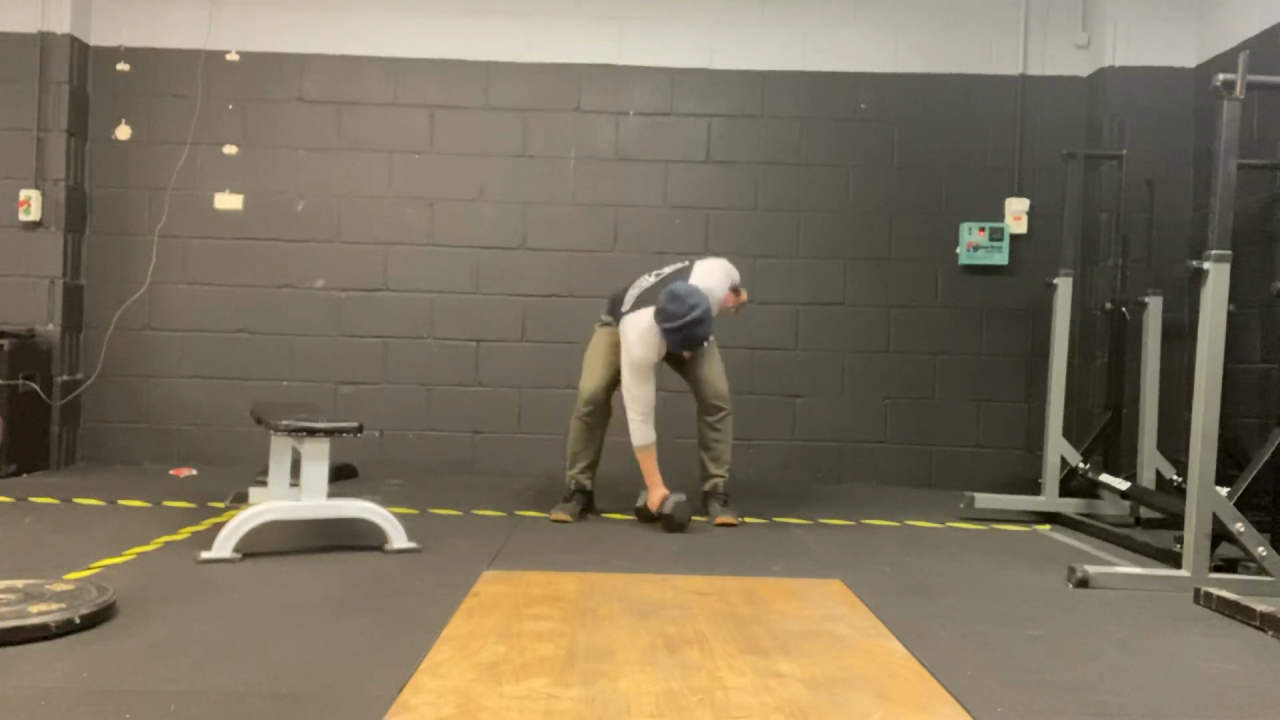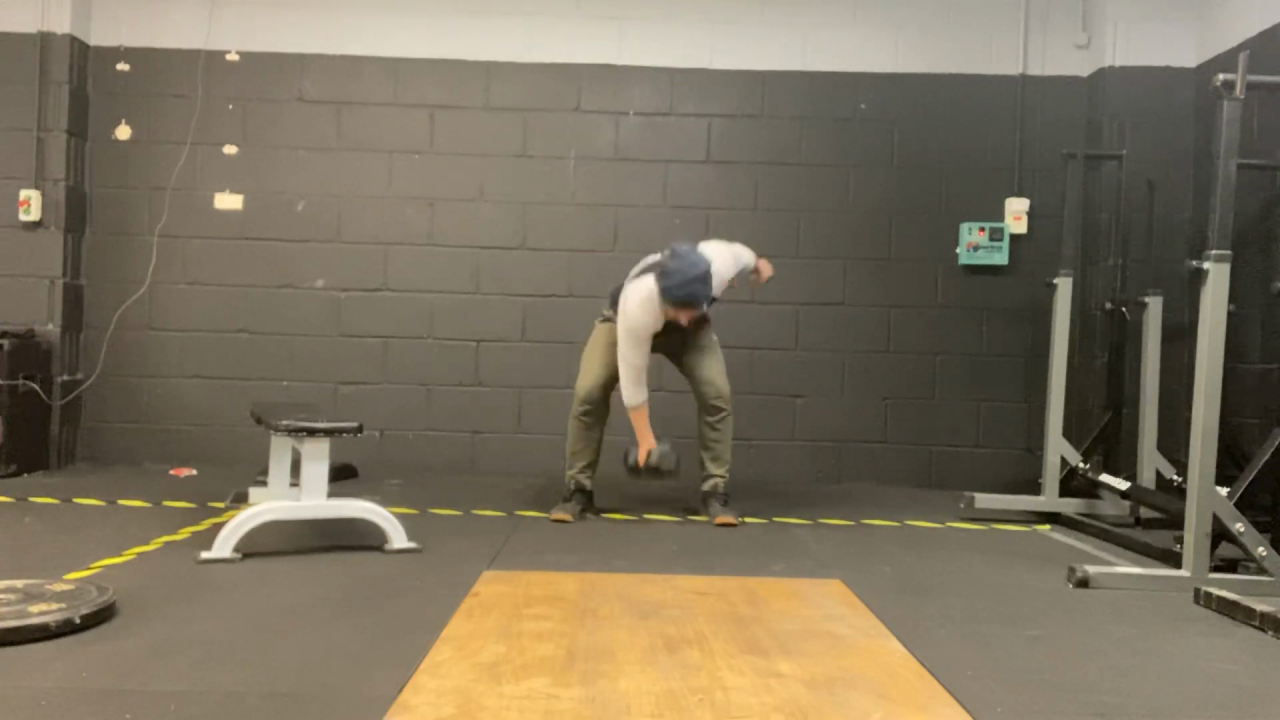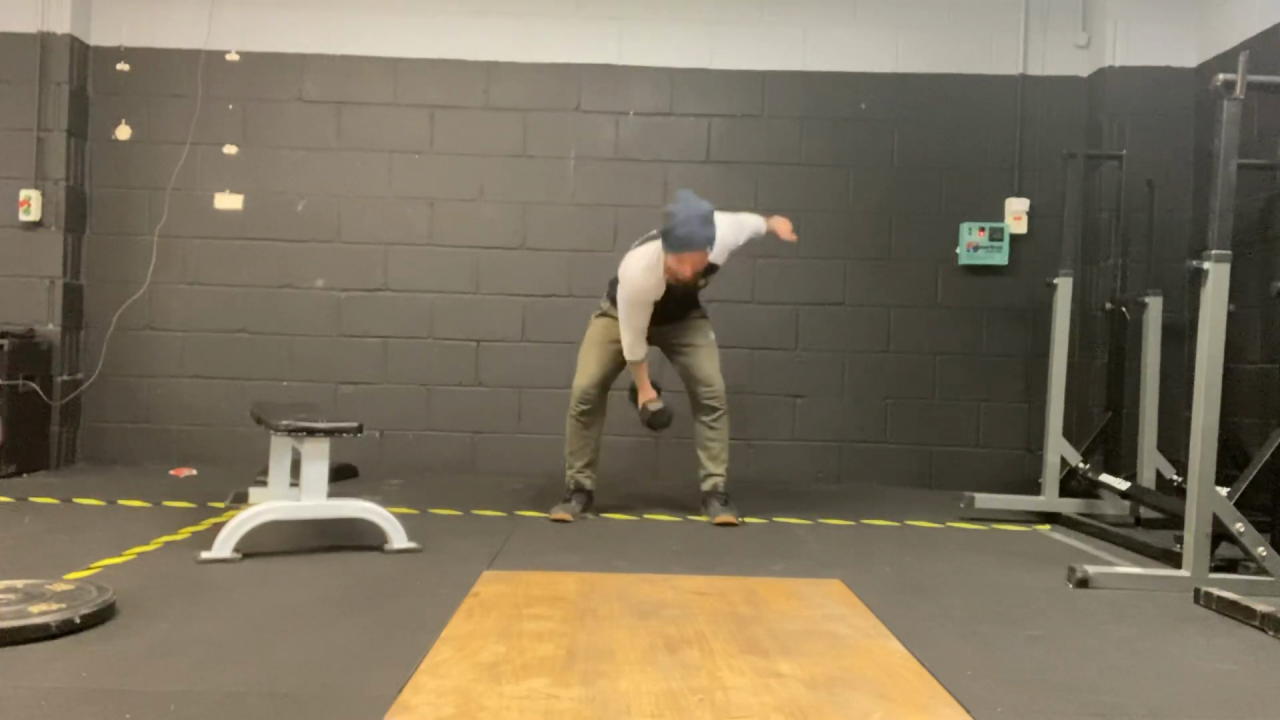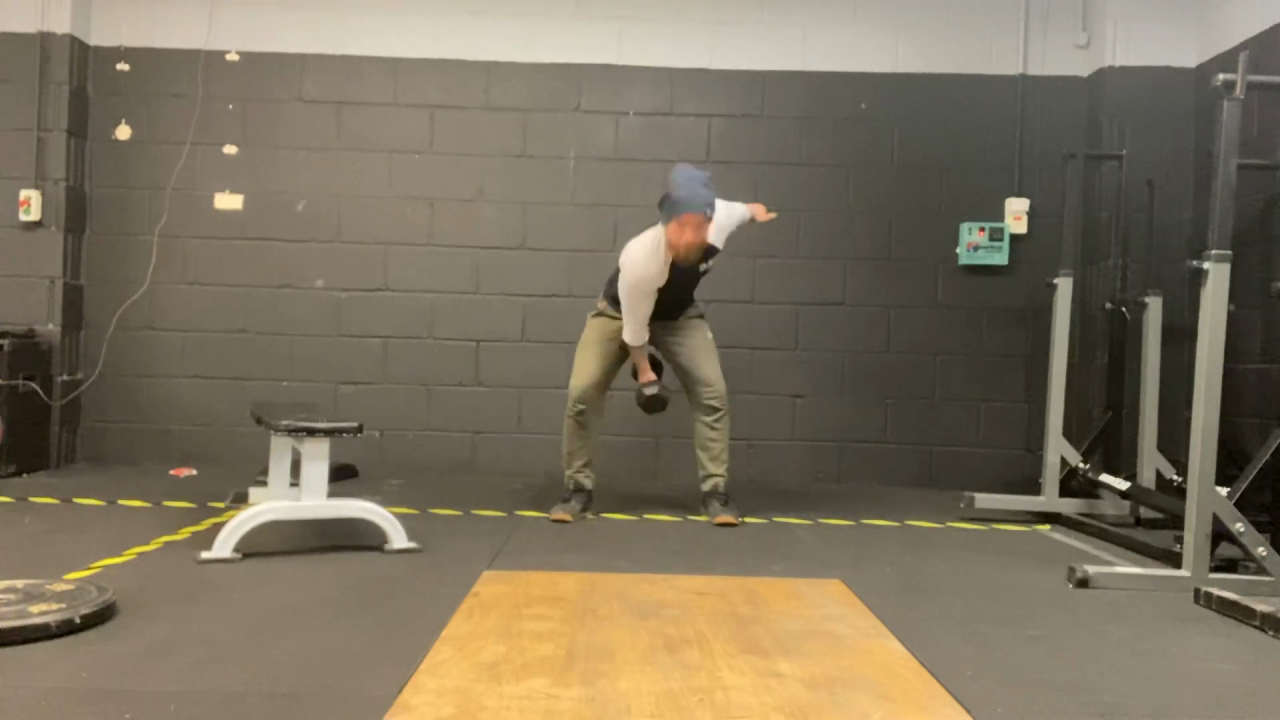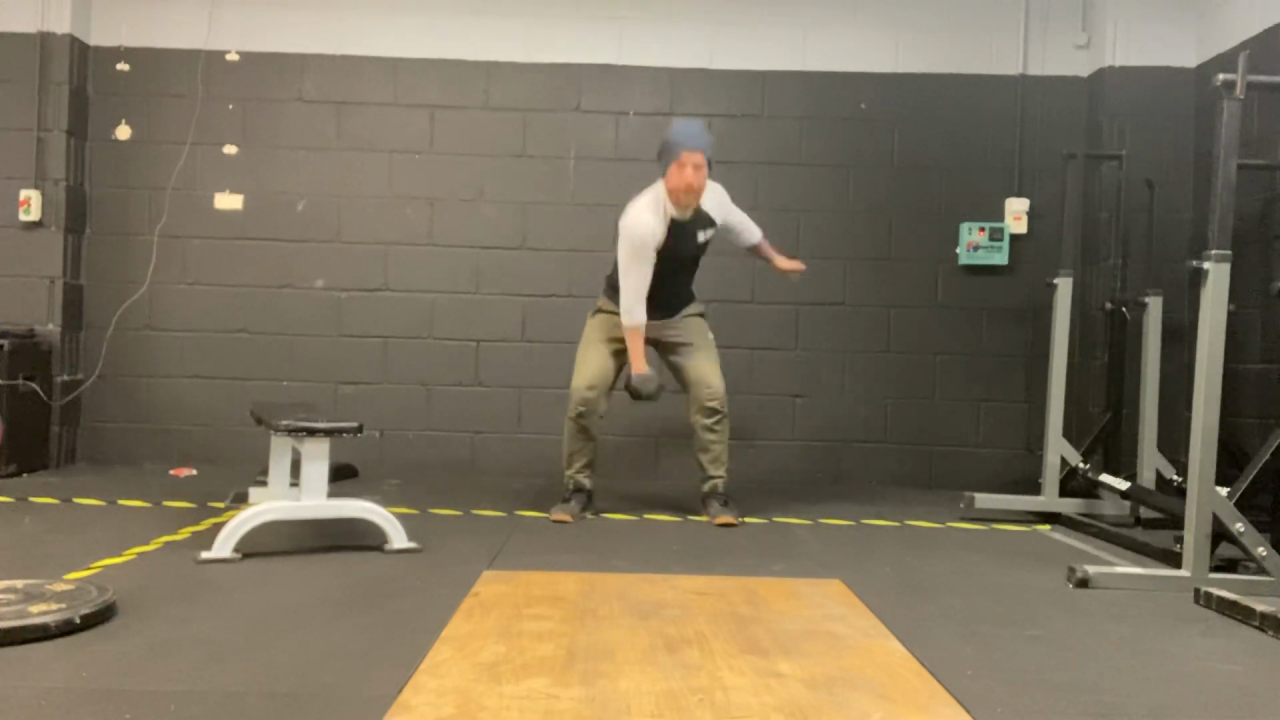
dt=0.2s
person 1, frame 1
left shoulder: (712, 282)
right shoulder: (638, 337)
left elbow: (728, 271)
right elbow: (640, 416)
left wrist: (737, 289)
right wrist: (654, 484)
left hip: (688, 328)
right hip: (619, 325)
left knee: (716, 396)
right knee: (592, 395)
left ankle: (715, 493)
right ankle: (579, 491)
person 1, frame 2
left shoulder: (719, 261)
right shoulder: (636, 303)
left elbow: (742, 254)
right elbow: (631, 377)
left wrist: (759, 264)
right wrist: (643, 436)
right hip: (624, 325)
left knee: (715, 394)
right knee: (589, 392)
left ankle: (714, 493)
right ankle: (579, 491)
person 1, frame 3
left shoulder: (723, 231)
right shoulder: (638, 270)
left elbow: (751, 221)
right elbow: (632, 337)
left wrist: (773, 223)
right wrist: (643, 386)
left hip: (682, 315)
right hip: (622, 315)
left knee: (711, 392)
right knee: (586, 390)
left ankle: (714, 492)
right ankle: (578, 490)
person 1, frame 4
left shoulder: (718, 217)
right shoulder: (641, 258)
right elbow: (634, 324)
left wrist: (753, 210)
right wrist: (643, 367)
left hip: (680, 315)
right hip: (620, 315)
left knee: (711, 393)
right knee: (584, 392)
left ankle: (715, 493)
right ankle: (578, 489)
person 1, frame 5
left shoulder: (714, 198)
right shoulder: (641, 216)
left elbow: (742, 230)
right elbow: (632, 297)
left wrist: (775, 259)
right wrist: (637, 359)
left hip: (680, 313)
right hip: (621, 313)
left knee: (711, 396)
right knee: (585, 392)
left ankle: (714, 492)
right ankle: (578, 490)
